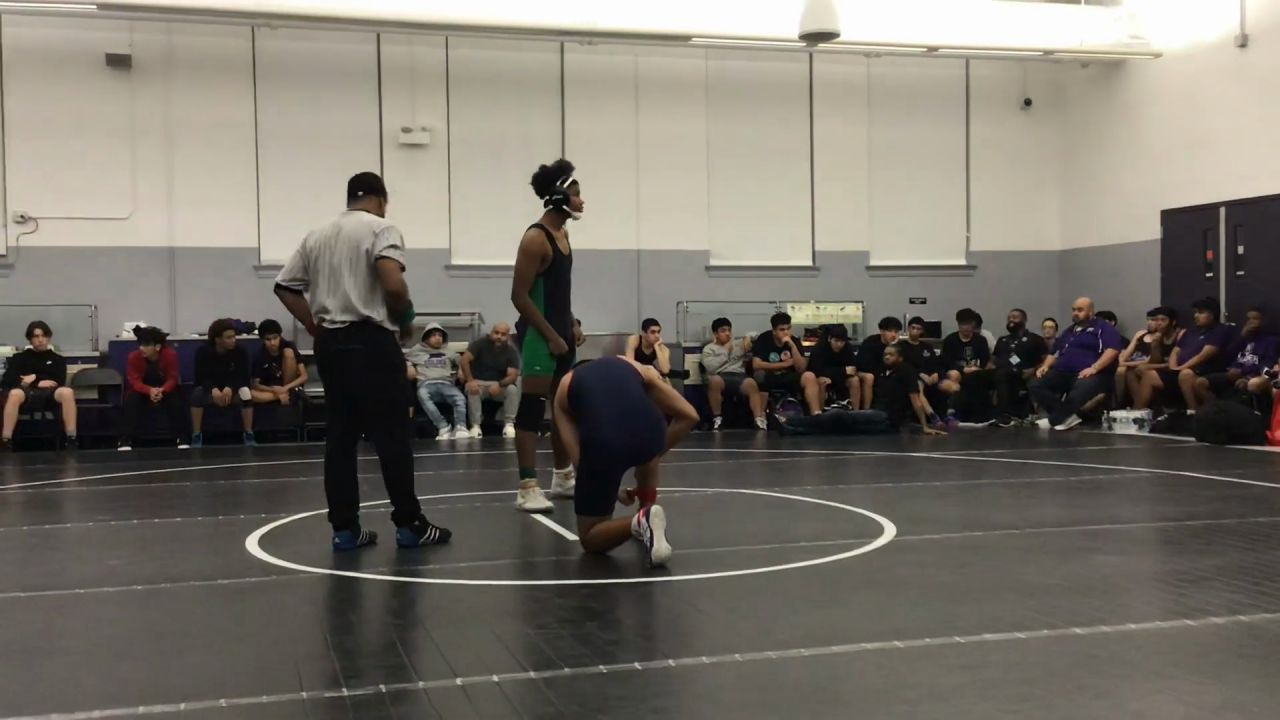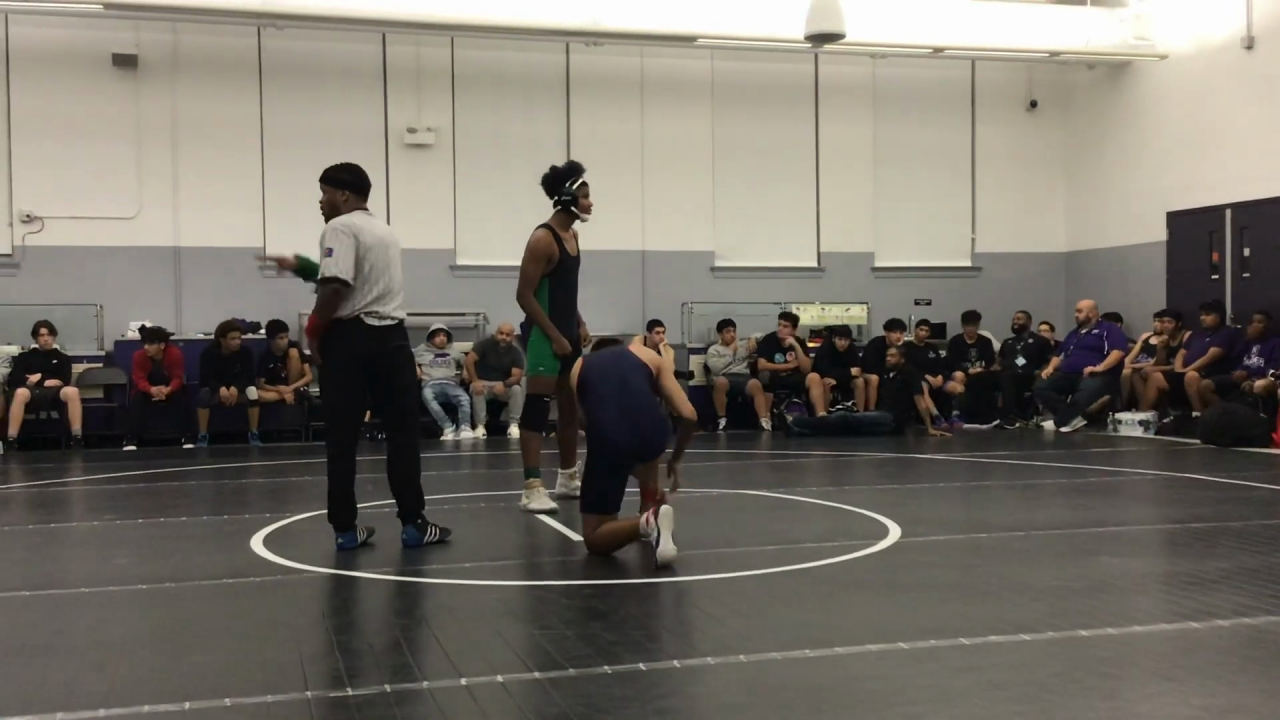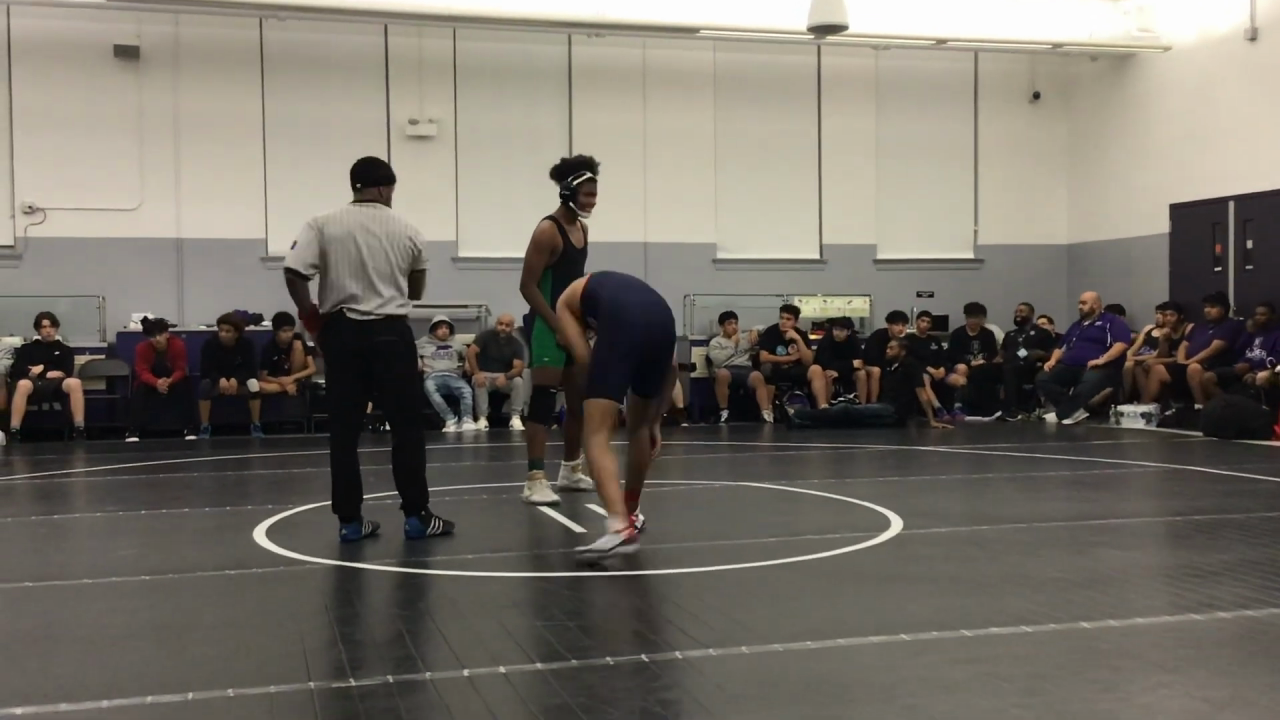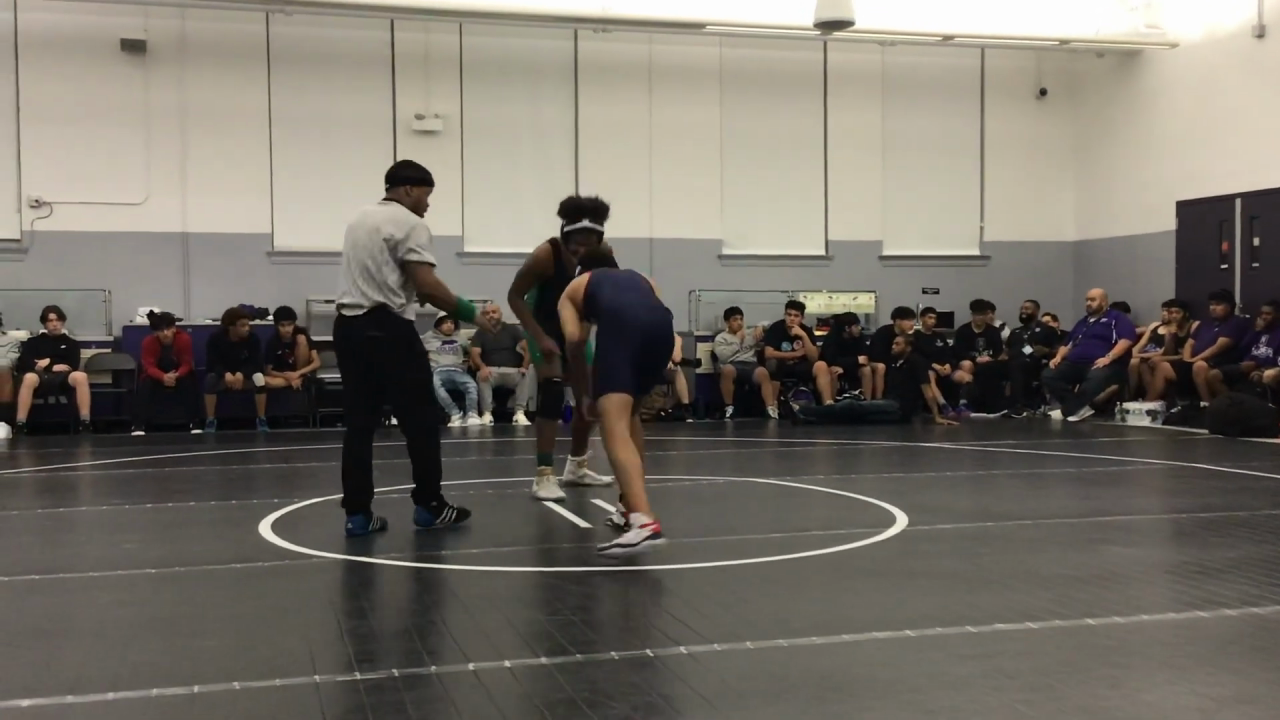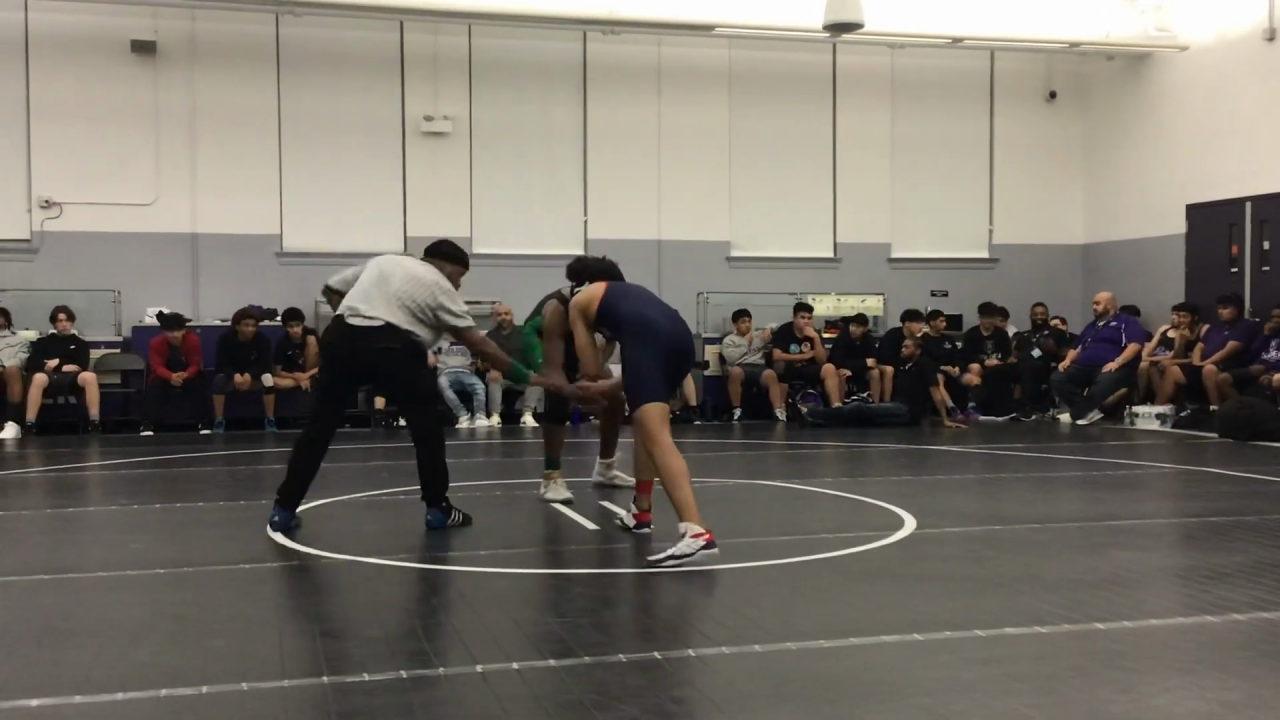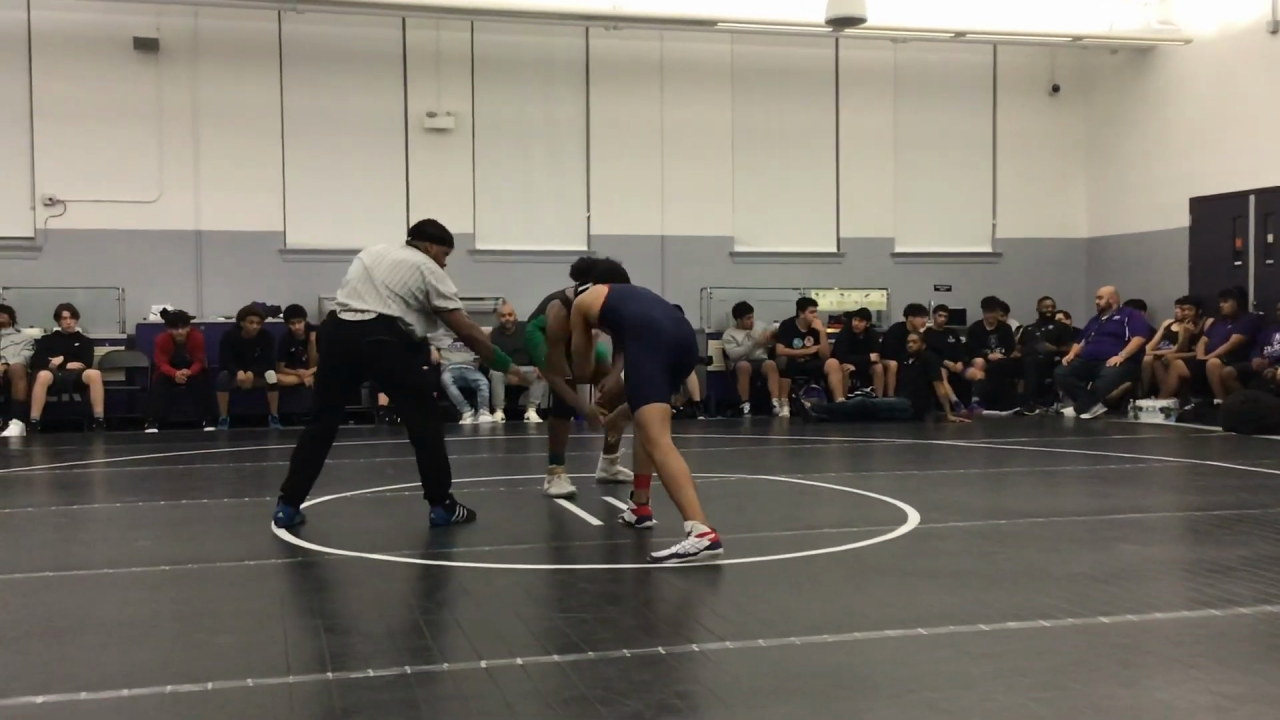
dt=0.7s
person 1, frame 1
left shoulder: (315, 237)
right shoulder: (380, 230)
left elbow: (284, 288)
right elbow: (394, 284)
left wrist: (316, 328)
right wrist: (404, 319)
left hip: (330, 343)
right hip: (370, 341)
left knee: (340, 436)
right knee: (392, 435)
left ankle: (344, 528)
right ankle: (410, 524)
person 1, frame 2
left shoulder: (341, 227)
right shoulder: (386, 232)
left elbow: (337, 284)
left wrist: (315, 327)
right wrist: (300, 265)
left hip: (348, 339)
right hip: (392, 338)
left knee: (342, 438)
right knee: (402, 432)
left ankle: (345, 528)
right ankle: (413, 523)
person 1, frame 3
left shoulder: (324, 224)
right shoulder: (405, 229)
left elbow: (294, 274)
right elbow: (418, 287)
left wrist: (311, 317)
left hip: (341, 332)
right hip: (391, 333)
left knee: (344, 429)
right knee: (406, 427)
left ankle: (350, 519)
right ankle: (416, 515)
person 1, frame 4
left shoulder: (360, 219)
right shoulder: (410, 225)
right elbow: (427, 287)
right wrist: (469, 313)
left hip: (348, 325)
right hip: (387, 328)
left knee: (359, 422)
right knee: (420, 417)
left ankle: (357, 513)
right ankle: (430, 504)
person 1, frame 5
left shoulder: (384, 261)
right shoulder: (439, 287)
left elbow: (332, 289)
right elbow: (479, 345)
right wrist: (526, 377)
left hip: (341, 337)
right hip: (388, 345)
left knee: (321, 422)
right knee: (426, 422)
left ankle: (284, 509)
right ankle: (437, 508)
person 1, frame 6
left shoulder: (372, 252)
right shoulder: (427, 269)
right elbow: (466, 330)
right wrist: (504, 364)
left hip: (337, 332)
right hip: (382, 339)
left knee: (324, 420)
right knee: (424, 418)
left ankle: (287, 506)
right ankle: (441, 505)
person 2, frame 1
left shoulder: (563, 233)
right shoulder: (535, 238)
right elbow: (520, 296)
left wrist: (572, 324)
right wrist: (551, 336)
left hip: (561, 332)
right hip: (539, 335)
right knee: (532, 406)
left ankle: (563, 476)
right ankle: (528, 487)
person 2, frame 2
left shoulder: (573, 235)
right shoulder: (543, 239)
right elbow: (525, 295)
left wrist: (579, 324)
right wrist: (554, 336)
left hip: (568, 332)
right hip: (545, 335)
left knee: (571, 407)
right knee: (537, 407)
left ankle: (568, 477)
right ankle: (532, 488)
person 2, frame 3
left shoulder: (582, 229)
right shoulder: (547, 231)
right elbow: (528, 286)
right wrist: (558, 326)
right hip: (549, 326)
left knee: (579, 398)
right knee: (543, 399)
left ankle: (571, 470)
right ankle: (535, 480)
person 2, frame 4
right shoulder: (544, 255)
right elbow: (515, 297)
right wrist: (538, 337)
right hip: (544, 326)
right knee: (552, 390)
left ankle: (577, 466)
right ankle: (544, 475)
person 2, frame 5
right shoulder: (557, 309)
left elbow: (609, 341)
right elbow: (552, 371)
left hip: (577, 338)
right hip: (541, 335)
left knee: (615, 399)
right knee: (560, 396)
left ankle: (605, 468)
right ankle: (551, 478)
person 2, frame 6
right shoulder: (561, 311)
right elbow: (554, 376)
left wrist: (614, 375)
right wrist: (583, 409)
right hip: (543, 332)
left knee: (619, 393)
right knee: (564, 393)
left ankle: (609, 464)
right ankle: (555, 473)
person 3, frame 1
left shoulder: (566, 385)
right shoulder: (631, 365)
left elbow: (579, 458)
right elbow: (689, 415)
left wrist: (614, 492)
right wrist: (655, 453)
left hip: (603, 443)
right hip: (648, 431)
left knee: (590, 539)
left ankle: (640, 522)
right ankle: (647, 512)
person 3, frame 2
left shoulder: (580, 367)
right shoulder: (648, 355)
right elbow: (688, 415)
right wrist: (675, 460)
left hip: (609, 439)
right hip: (653, 431)
left knee: (595, 540)
left ankle: (647, 522)
right ankle: (651, 513)
person 3, frame 3
left shoulder: (569, 296)
right shoulder: (630, 285)
left elbow: (584, 357)
right elbow: (672, 366)
right wrist: (656, 421)
left hip: (621, 326)
right hip: (662, 319)
left knee: (596, 436)
right knee: (640, 426)
left ankle: (619, 528)
right ankle: (629, 514)
person 3, frame 4
left shoulder: (574, 289)
right shoulder: (639, 278)
left elbow: (574, 338)
left wrist: (585, 395)
left hip: (620, 325)
right hip: (660, 323)
left knee: (615, 430)
right knee: (628, 415)
left ankle: (644, 523)
right ankle: (631, 507)
person 3, frame 5
left shoulder: (579, 301)
right shoulder: (630, 292)
left elbow: (591, 371)
left wrist: (600, 381)
right wrist: (605, 387)
left hip: (647, 339)
right hip: (681, 336)
left knee: (657, 440)
right knee: (645, 423)
left ankle: (696, 532)
right ankle: (641, 512)
person 3, frame 6
left shoulder: (583, 301)
right shoulder: (634, 294)
left elbow: (582, 372)
left hip: (650, 341)
right hip: (684, 336)
left knee: (657, 441)
right knee: (645, 421)
left ankle: (702, 532)
right ankle: (639, 506)
